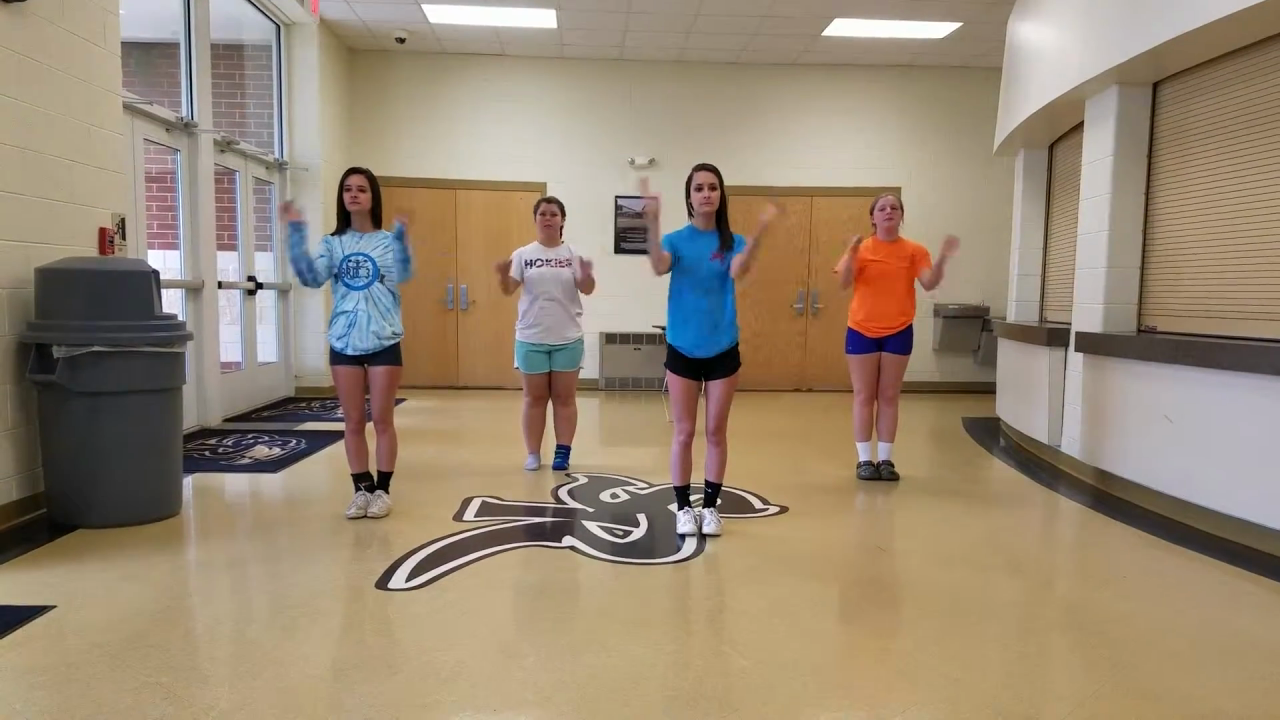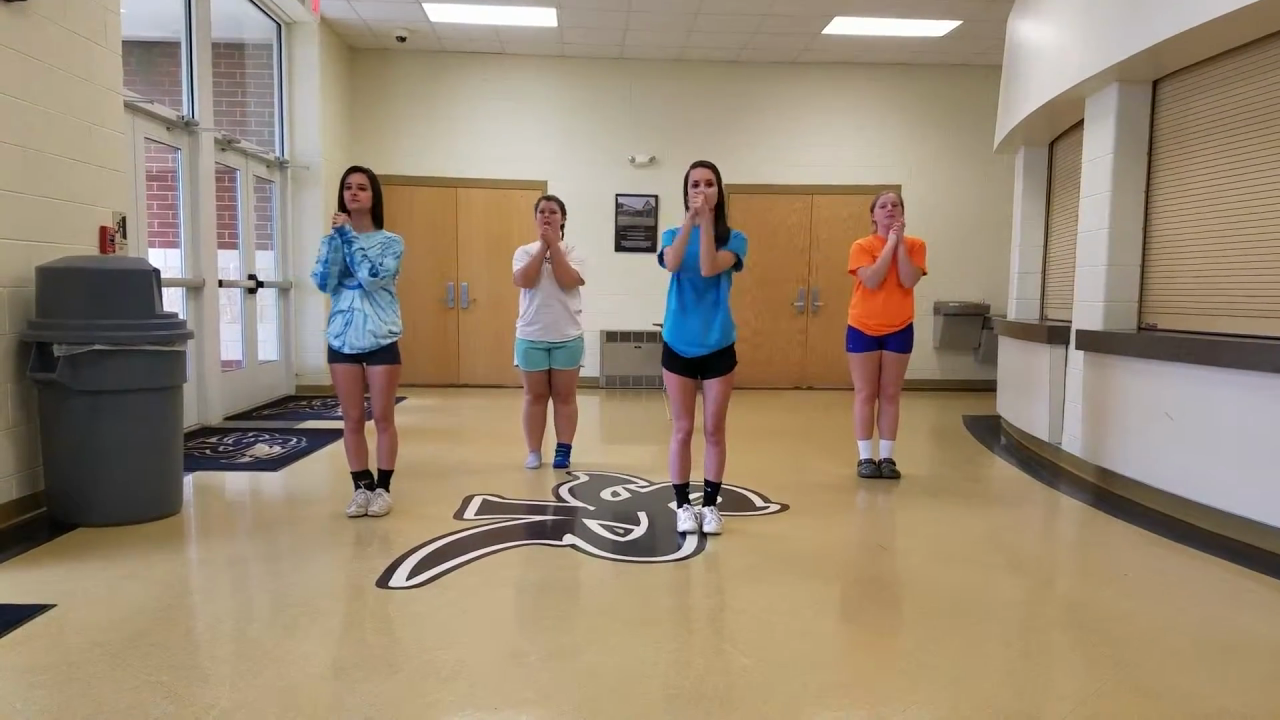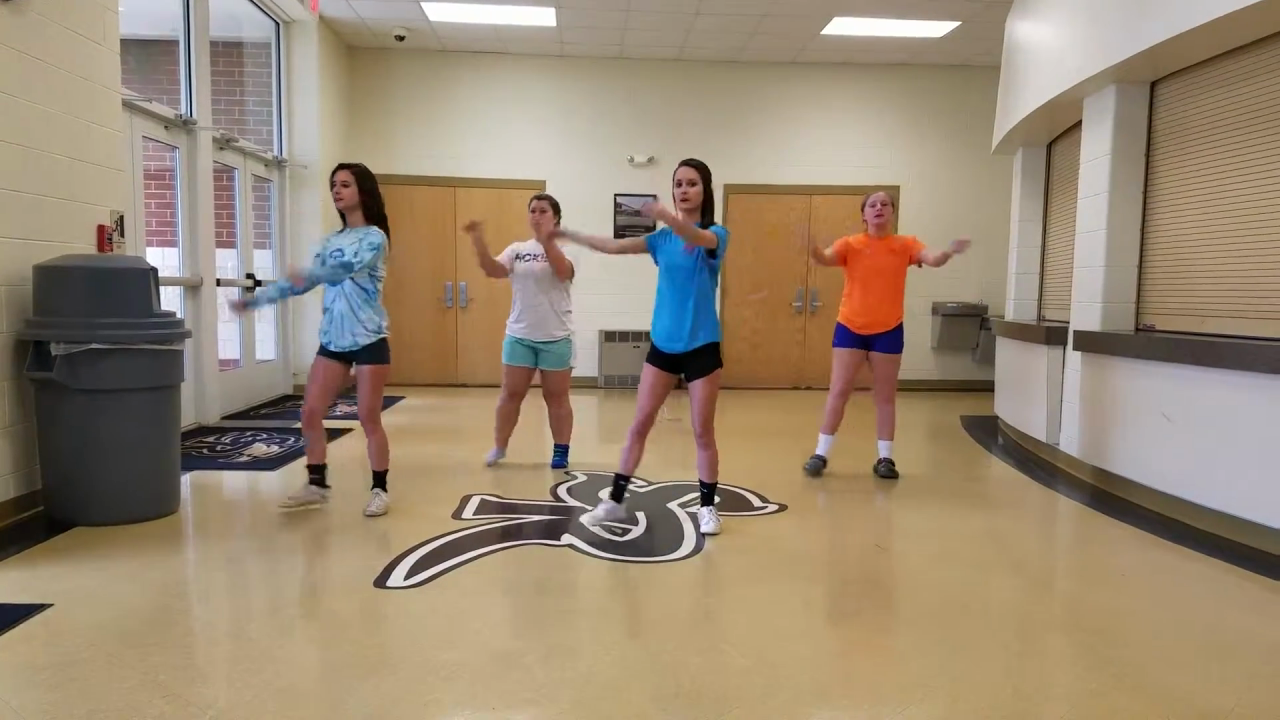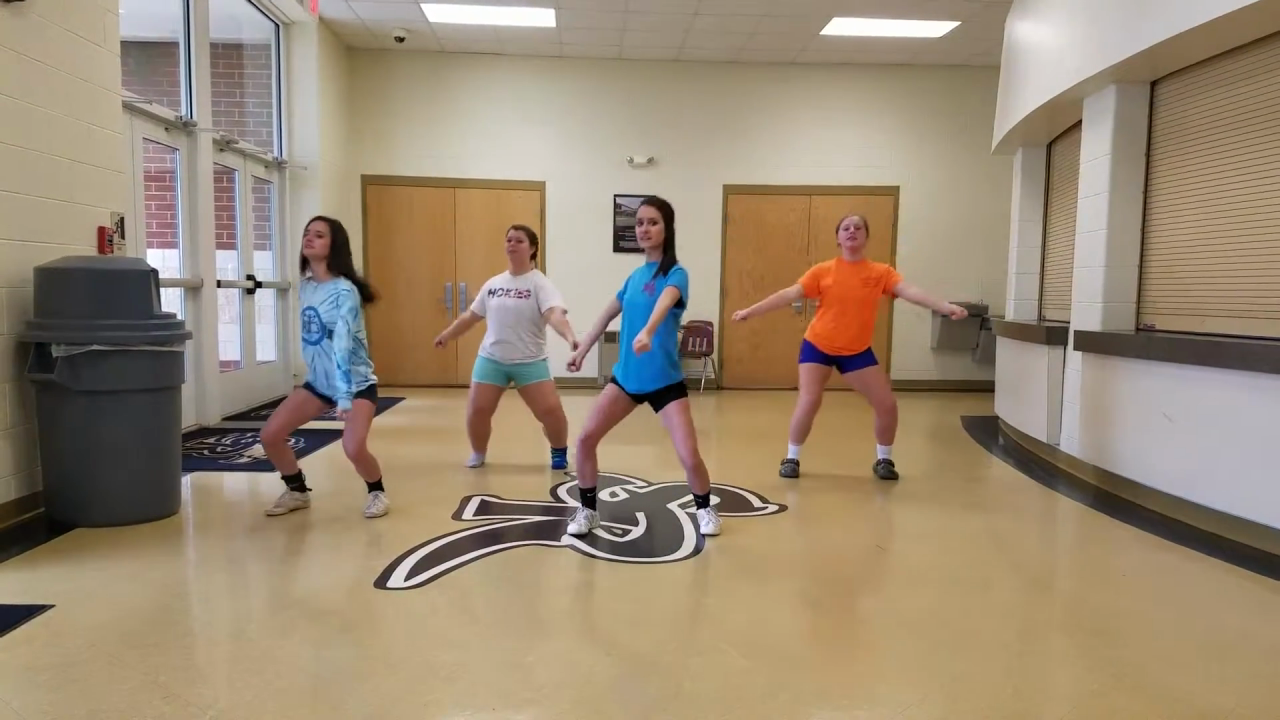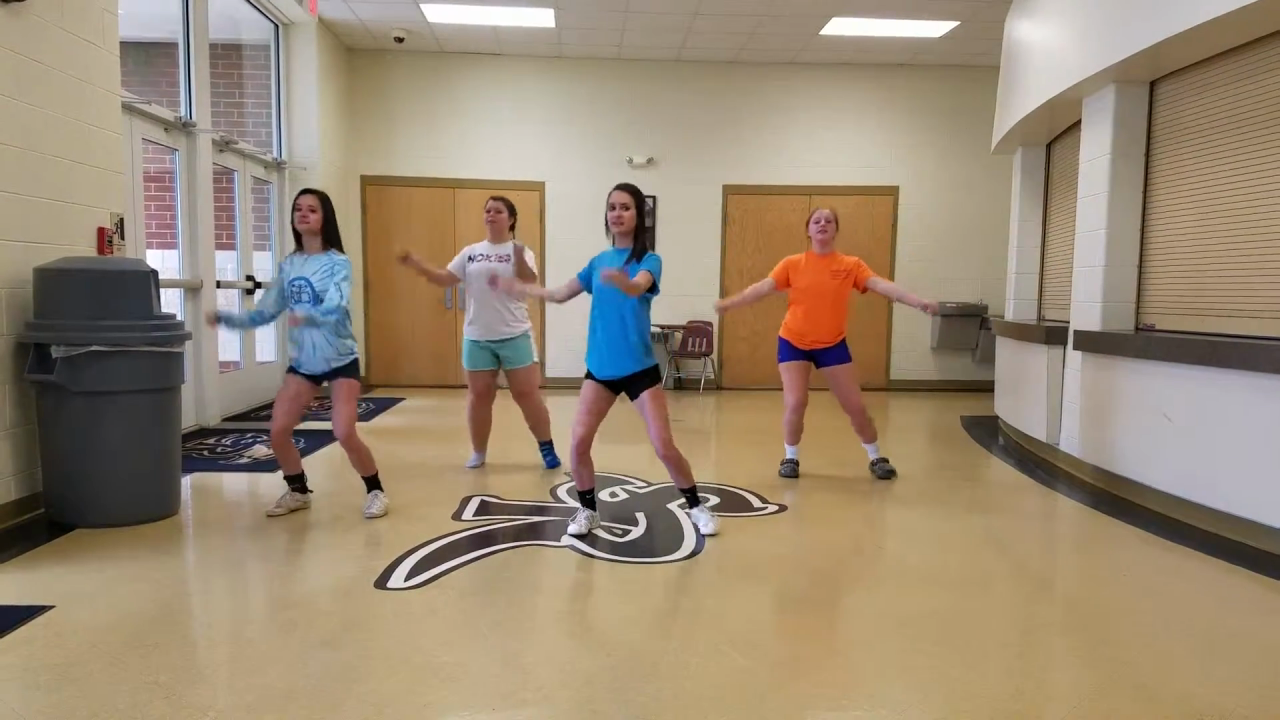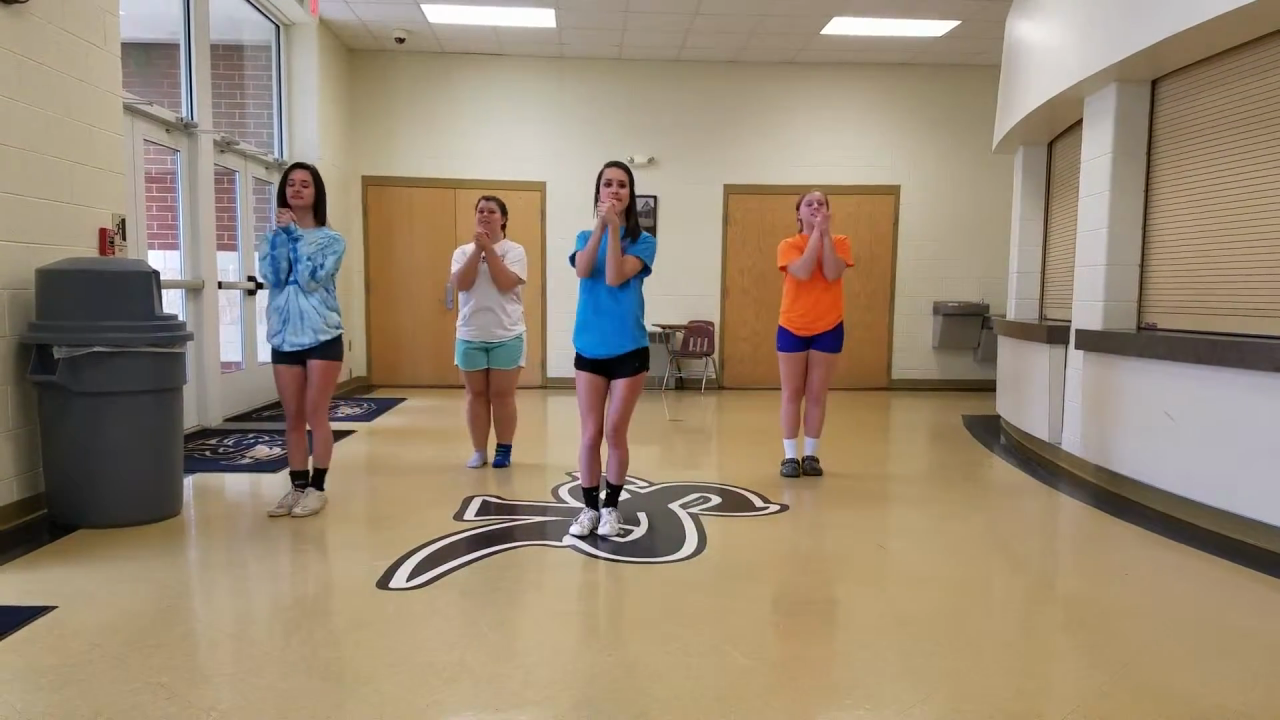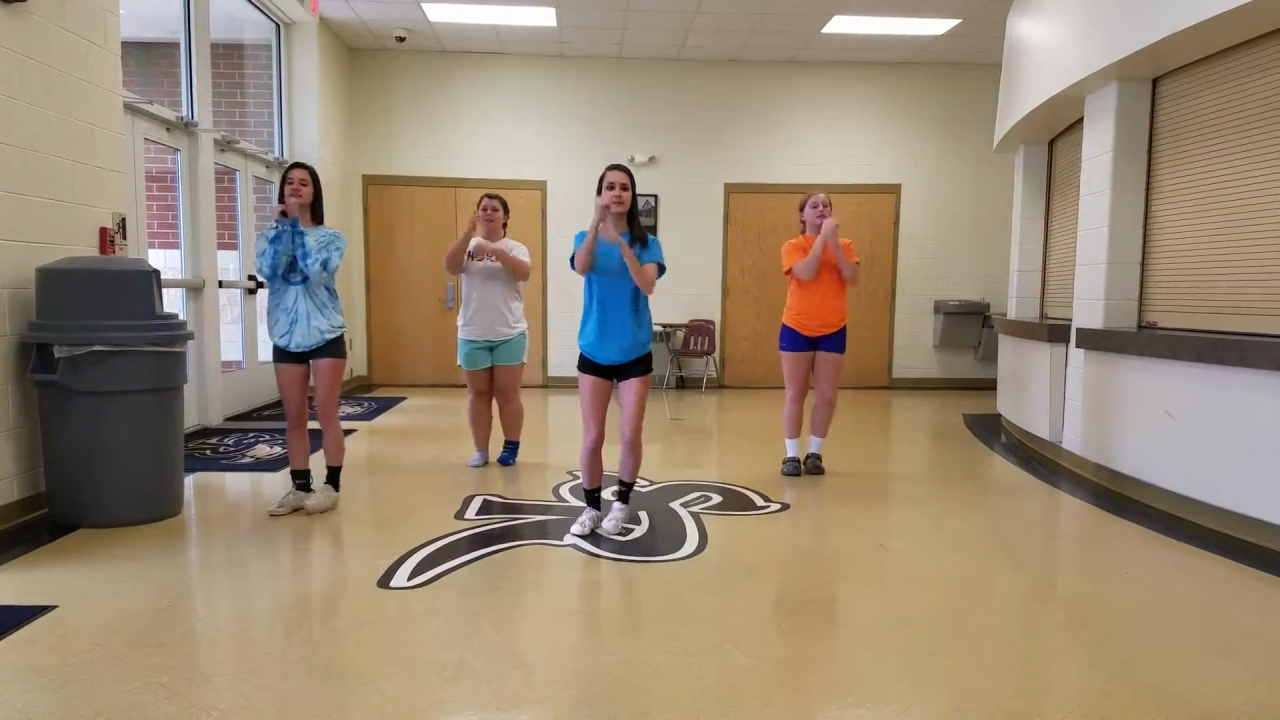
dt=0.3s
person 1, frame 1
left shoulder: (734, 241)
right shoulder: (674, 239)
left elbow: (737, 272)
right elbow: (659, 268)
left wrist: (761, 230)
right wrist: (652, 219)
left hip: (722, 349)
right hip: (682, 349)
left knee: (716, 432)
right knee: (684, 432)
left ankle: (710, 507)
right ankle: (684, 508)
person 1, frame 2
left shoulder: (734, 239)
right shoulder: (673, 235)
left elbow: (709, 269)
right elbow: (673, 264)
left wrist: (707, 219)
right wrist: (690, 217)
left hip: (718, 347)
right hip: (679, 346)
left knee: (714, 431)
right knee: (682, 431)
left ankle: (710, 505)
right ankle: (683, 506)
person 1, frame 3
left shoulder: (717, 234)
right shoulder: (662, 237)
left elbow: (696, 238)
right elbow: (617, 247)
left wrist: (667, 215)
right wrist: (571, 235)
left hip: (702, 346)
right hip: (663, 344)
left knee: (702, 431)
right knee: (639, 424)
left ankle: (707, 506)
right ankle: (614, 501)
person 1, frame 4
left shoulder: (674, 274)
right shoulder: (635, 276)
left elbow: (664, 304)
right elbow: (608, 315)
left wrist: (647, 332)
right wrist: (581, 350)
left hip: (666, 382)
right hip: (625, 377)
left knee: (689, 458)
right knee: (585, 438)
left ankle: (704, 509)
right ankle: (588, 509)
person 1, frame 5
left shoulder: (649, 261)
right shoulder: (598, 260)
left elbow: (635, 290)
right elbow: (561, 294)
left wrist: (619, 280)
right wrist: (519, 288)
left hip: (641, 368)
right hip: (600, 367)
left knee: (664, 447)
right knee: (579, 441)
left ankle: (695, 506)
right ankle: (588, 509)
person 1, frame 6
left shoulder: (643, 241)
right shoulder: (586, 236)
left elbow: (614, 278)
right elbow: (582, 270)
left wrist: (614, 226)
right wrist: (600, 225)
left hip: (630, 349)
right hip: (590, 349)
left knee: (615, 434)
right knee: (591, 435)
left ankle: (611, 507)
right ankle: (591, 507)
person 1, frame 7
left shoulder: (647, 244)
right shoulder: (588, 240)
left elbow: (648, 284)
right elbow: (581, 266)
left wrist: (622, 246)
right wrist: (597, 215)
left hip: (635, 354)
right hip: (594, 353)
left knee: (631, 437)
right knee: (592, 437)
left ankle: (622, 504)
right ankle: (592, 508)
person 2, frame 1
left shoulder: (390, 240)
right shoulder: (333, 242)
left elbow: (401, 276)
right elbow: (310, 278)
left wrist: (401, 236)
right wrist: (296, 232)
left hip: (383, 342)
right hip: (344, 342)
left knee: (382, 420)
right knee: (352, 421)
left ankle: (381, 490)
right ankle: (360, 488)
person 2, frame 2
left shoulder: (391, 242)
right shoulder: (329, 241)
left elbow: (372, 278)
right elbow: (324, 283)
left wrist: (348, 234)
right wrist: (337, 236)
left hip: (381, 341)
right hip: (342, 341)
left knee: (382, 418)
right knee: (352, 420)
left ankle: (382, 488)
right ankle: (362, 487)
person 2, frame 3
left shoulder: (374, 238)
right shoulder: (334, 240)
left elbow: (346, 267)
right elbow: (300, 283)
left wrist: (305, 276)
right wrist: (256, 299)
left hip: (369, 341)
right hip: (333, 341)
left knee: (369, 420)
right knee: (310, 414)
left ankle: (379, 489)
right ankle: (317, 484)
person 2, frame 4
left shoulder: (345, 292)
right shoulder: (305, 287)
left elbow: (345, 346)
left wrist: (346, 398)
left hip: (356, 385)
right hip: (318, 383)
left knee: (354, 448)
right knee: (271, 435)
left ankle: (377, 491)
right ankle: (297, 490)
person 2, frame 5
left shoulder: (339, 263)
right shoulder: (288, 264)
left elbow: (337, 308)
right elbow: (266, 311)
left wrist: (308, 316)
right wrist: (229, 319)
left hip: (341, 361)
right hip: (302, 363)
left knee: (345, 434)
right knee: (278, 431)
left ankle: (375, 490)
right ankle: (297, 490)
person 2, frame 6
left shoulder: (332, 240)
right shoulder: (275, 237)
left elbow: (311, 279)
right elbow: (274, 278)
left wrist: (293, 235)
right wrist: (279, 233)
left hip: (323, 338)
right hip: (284, 339)
left knee: (315, 416)
right knee: (293, 419)
left ankle: (317, 488)
right ankle: (299, 488)
person 2, frame 7
left shoulder: (331, 238)
right shoulder: (270, 237)
left elbow: (319, 273)
right elbow: (269, 272)
left wrist: (297, 225)
right wrist: (280, 229)
left hip: (326, 336)
right hip: (286, 339)
left knee: (326, 415)
right knee: (294, 418)
left ankle: (331, 486)
right ankle: (300, 488)
person 3, frame 1
left shoulder: (914, 249)
right shoulder: (861, 248)
left elbow: (929, 283)
right elbow: (844, 283)
left wrist: (942, 260)
right wrist: (850, 256)
left hip: (898, 332)
right hip: (862, 331)
left knee: (889, 396)
right knee: (864, 396)
left ankle: (885, 458)
right ankle: (864, 459)
person 3, frame 2
left shoulder: (914, 245)
right shoulder: (861, 246)
left elbow: (909, 281)
right elbow: (871, 281)
left wrist: (900, 242)
right wrist: (889, 243)
left hip: (898, 330)
right hip: (863, 329)
left knee: (890, 395)
right knee: (865, 394)
left ankle: (886, 458)
right ankle: (865, 457)
person 3, frame 3
left shoulder: (905, 245)
right shoulder: (850, 245)
left elbow: (932, 259)
right elbow: (824, 258)
left wrist: (950, 251)
right wrist: (812, 248)
left hip: (888, 330)
right hip: (849, 328)
left knee: (885, 396)
right knee: (839, 391)
left ankle: (885, 458)
right ankle: (821, 454)
person 3, frame 4
left shoulder: (881, 272)
right shoulder: (823, 271)
left elbow: (909, 292)
right elbow: (789, 294)
left wrist: (946, 307)
right wrist: (750, 311)
left hip: (858, 351)
right hip: (817, 346)
left knee: (888, 404)
right knee: (808, 404)
left ankle: (884, 460)
right ankle: (791, 458)
person 3, frame 5
left shoulder: (851, 265)
right shoulder: (792, 264)
left elbow: (883, 286)
right elbow: (763, 288)
left wrist: (919, 301)
right wrist: (730, 303)
left hip: (833, 345)
right hip: (794, 343)
left knee: (856, 405)
right knee: (796, 403)
left ankle: (876, 457)
right ankle: (790, 458)
person 3, frame 6
left shoulder: (840, 242)
right shoulder: (790, 244)
left elbow: (833, 275)
right elbow: (802, 273)
left wrist: (825, 234)
right wrist: (815, 235)
left hip: (828, 329)
right hip: (792, 329)
left knee: (816, 395)
right knee: (791, 394)
left ankle: (810, 455)
right ankle: (790, 456)
person 3, frame 7
left shoulder: (843, 246)
right shoulder: (795, 246)
left elbow: (852, 277)
right elbow: (805, 272)
left wrist: (834, 240)
right wrist: (822, 235)
left hip: (833, 331)
right hip: (797, 329)
left knee: (827, 396)
right knee: (796, 393)
left ankle: (813, 454)
right ankle: (792, 455)
person 4, frame 1
left shoulder: (575, 254)
right shoulder: (522, 254)
left elbow: (587, 289)
right elbow: (508, 289)
left wrist: (587, 274)
right wrist: (503, 274)
left hip: (568, 338)
right hip: (532, 338)
left knee: (564, 397)
right knee: (534, 397)
left ankle: (563, 452)
right ankle: (533, 453)
person 4, frame 2
left shoulder: (572, 251)
right shoulder: (525, 251)
left elbow: (568, 281)
right elbow: (523, 281)
left wrist: (554, 244)
right wrist: (542, 246)
left hip: (567, 336)
right hip: (531, 336)
left knee: (564, 396)
right knee: (535, 396)
left ankle: (563, 451)
right ankle: (534, 452)
person 4, frame 3
left shoulder: (561, 248)
right shoulder: (517, 250)
left elbow: (563, 272)
right elbow: (493, 270)
left wrist: (547, 241)
right wrist: (479, 241)
left hip: (555, 336)
right hip: (519, 334)
left knee: (557, 397)
right knee: (511, 394)
left ankle: (561, 451)
right ankle: (499, 448)
person 4, frame 4
left shoulder: (540, 283)
right shoulder: (494, 283)
left elbow: (554, 315)
right elbow: (471, 315)
left wrist: (570, 337)
right wrist: (447, 335)
left hip: (530, 361)
right hip: (491, 358)
left knee: (551, 410)
right knee: (477, 411)
left ankle: (559, 453)
right ankle: (478, 453)
person 4, frame 5
left shoulder: (519, 251)
right shoulder: (471, 252)
left elbow: (528, 277)
right elbow: (444, 279)
left wrist: (519, 255)
right wrist: (417, 265)
left hip: (514, 335)
right hip: (478, 336)
left knee: (528, 394)
right knee: (479, 396)
left ankle: (547, 447)
right ankle: (479, 452)
person 4, frame 6
left shoulder: (514, 250)
right shoulder: (464, 251)
left elbow: (506, 283)
right elbow: (460, 283)
left wrist: (490, 248)
right wrist: (477, 249)
left hip: (507, 336)
right hip: (470, 336)
left knee: (502, 396)
right knee: (476, 395)
left ankle: (503, 450)
right ankle: (479, 452)
person 4, frame 7
left shoulder: (514, 248)
right shoulder: (465, 248)
left elbow: (523, 273)
right elbow: (450, 267)
left wrist: (496, 248)
right wrist: (468, 233)
left hip: (509, 333)
right hip: (472, 334)
left knee: (508, 394)
right knee: (479, 394)
left ankle: (511, 446)
right ankle: (481, 450)
